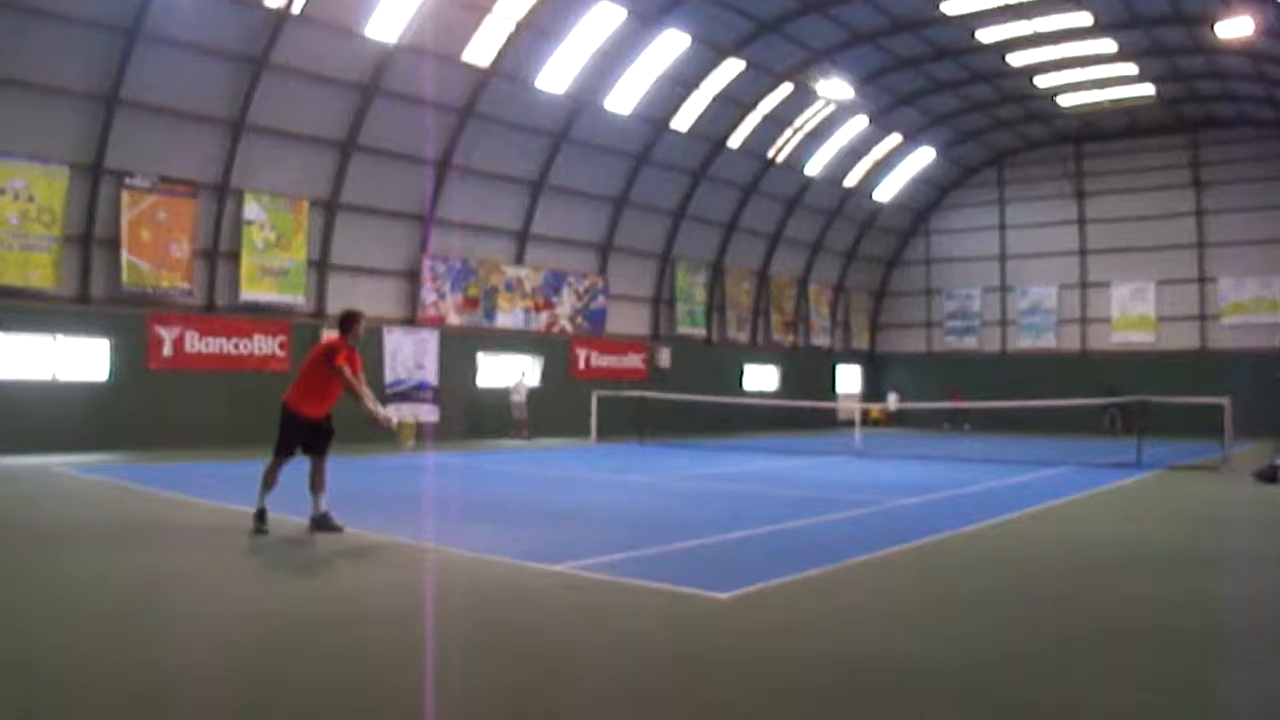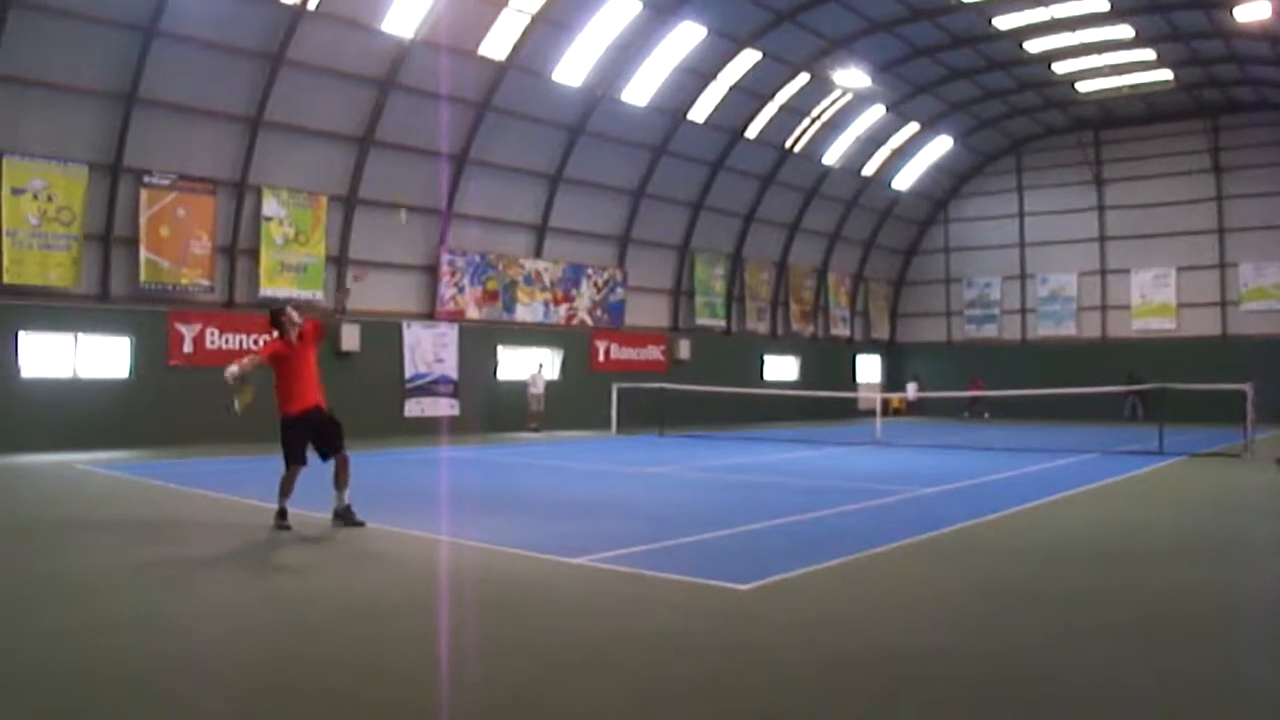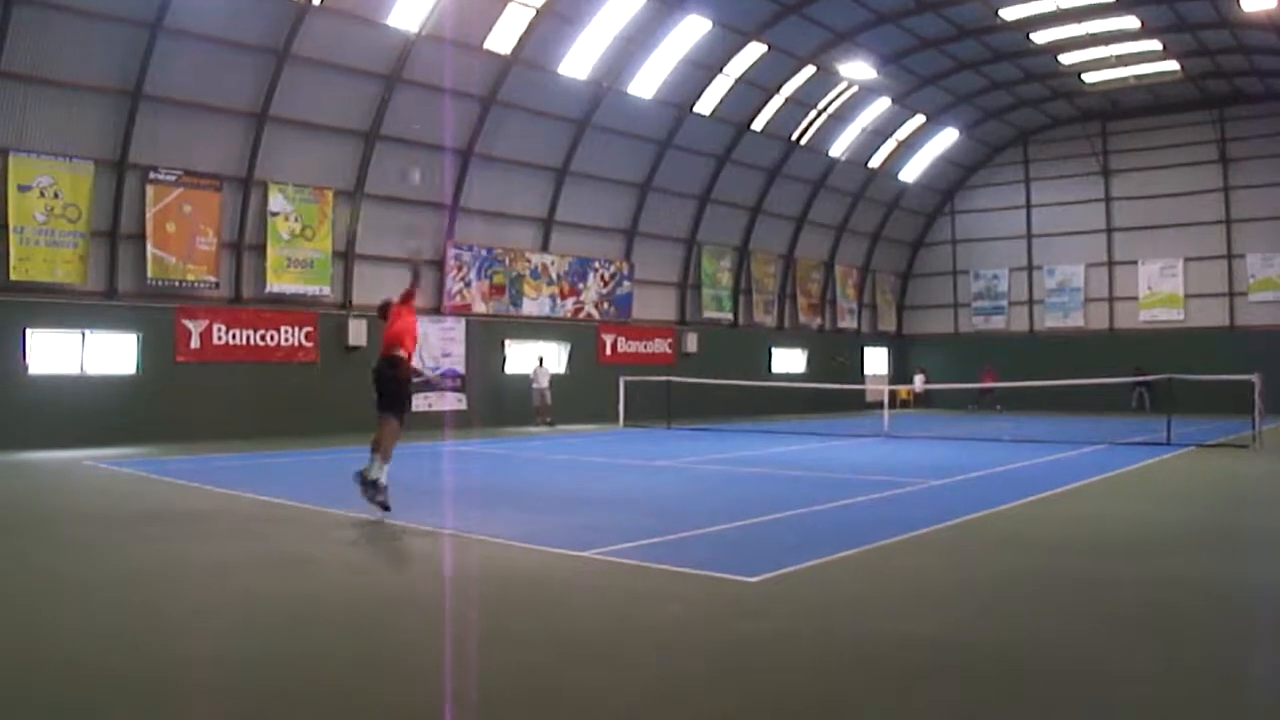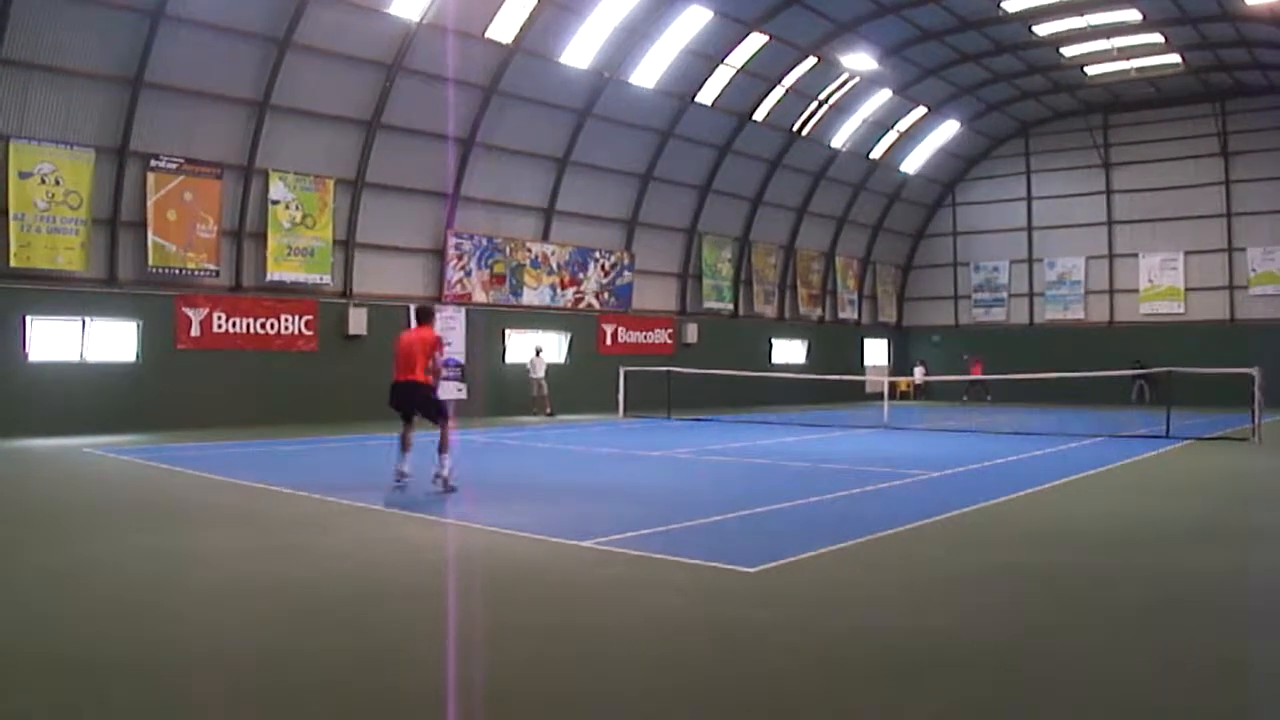
dt=1s
person 1, frame 1
left shoulder: (352, 354)
right shoulder: (334, 348)
left elbow: (362, 386)
right elbow: (349, 383)
left wrist: (381, 410)
right wrist: (372, 410)
left hip: (319, 414)
right hip: (297, 411)
left knee: (319, 461)
right knee: (280, 459)
left ankle: (319, 514)
right ankle: (260, 510)
person 1, frame 2
left shoulder: (310, 333)
right shoulder: (275, 347)
left elbow: (336, 314)
right elbow: (253, 360)
right wrist: (234, 368)
left hip: (318, 409)
right hip: (293, 416)
left knee: (342, 457)
right knee: (294, 468)
left ankle: (343, 509)
right ankle: (281, 511)
person 1, frame 3
left shoulder: (401, 319)
right shoulder: (403, 311)
right elbow: (414, 287)
left hip: (394, 368)
right hip: (395, 365)
left knee: (390, 422)
right knee: (391, 420)
left ankle: (373, 474)
right ankle: (373, 475)
person 1, frame 4
left shoulder: (403, 337)
right shoulder: (434, 338)
right elbow: (437, 367)
right wrist: (435, 384)
left hip: (399, 386)
right hip: (420, 387)
left knee: (407, 425)
right knee: (445, 425)
left ankle: (401, 471)
right ankle: (443, 475)
